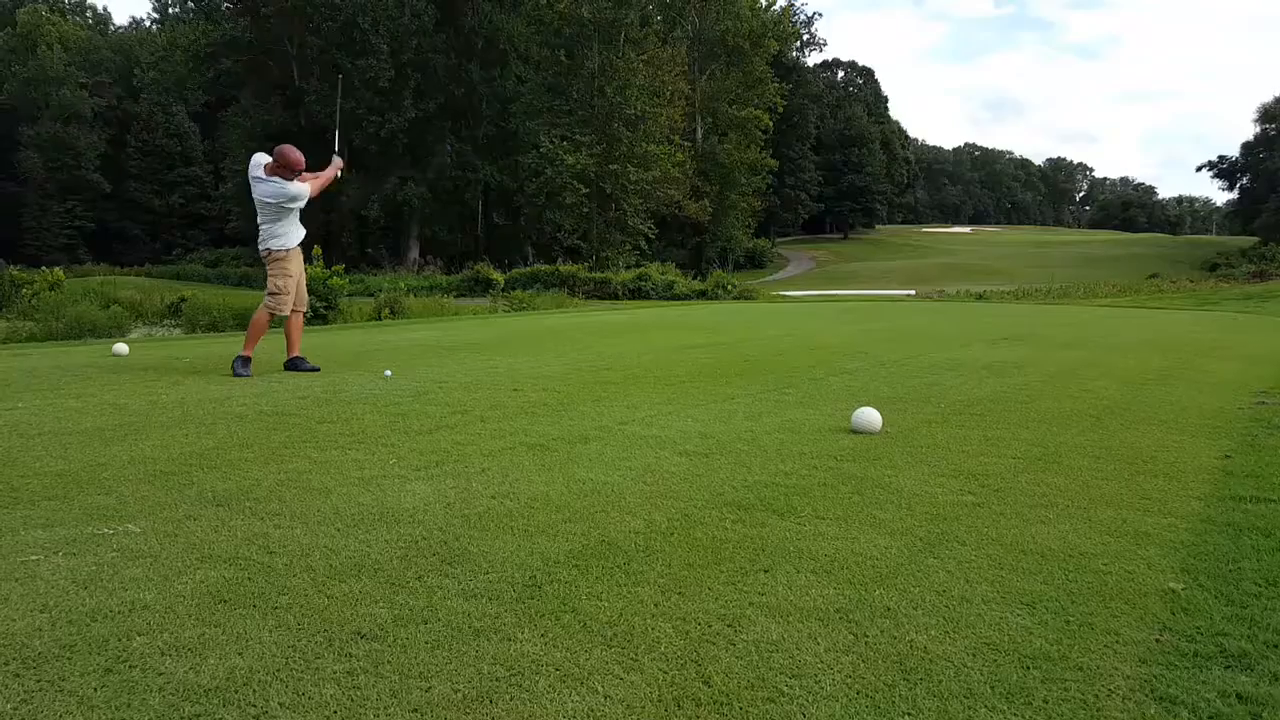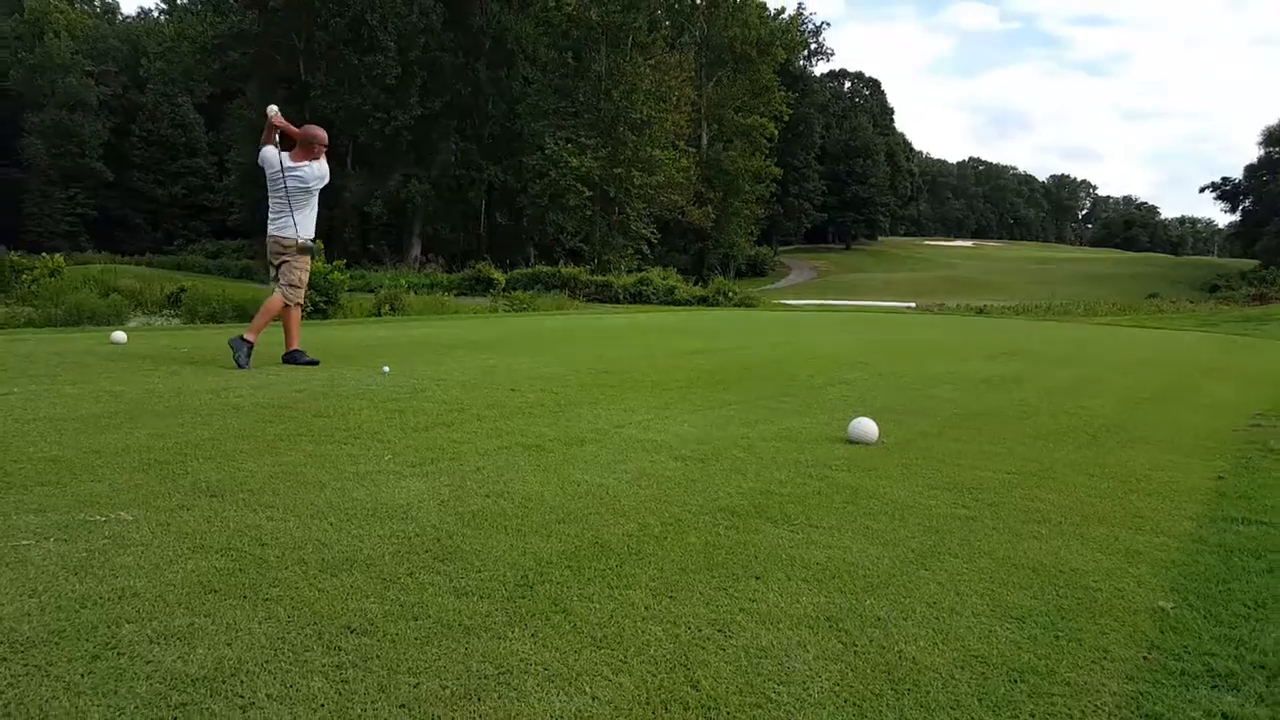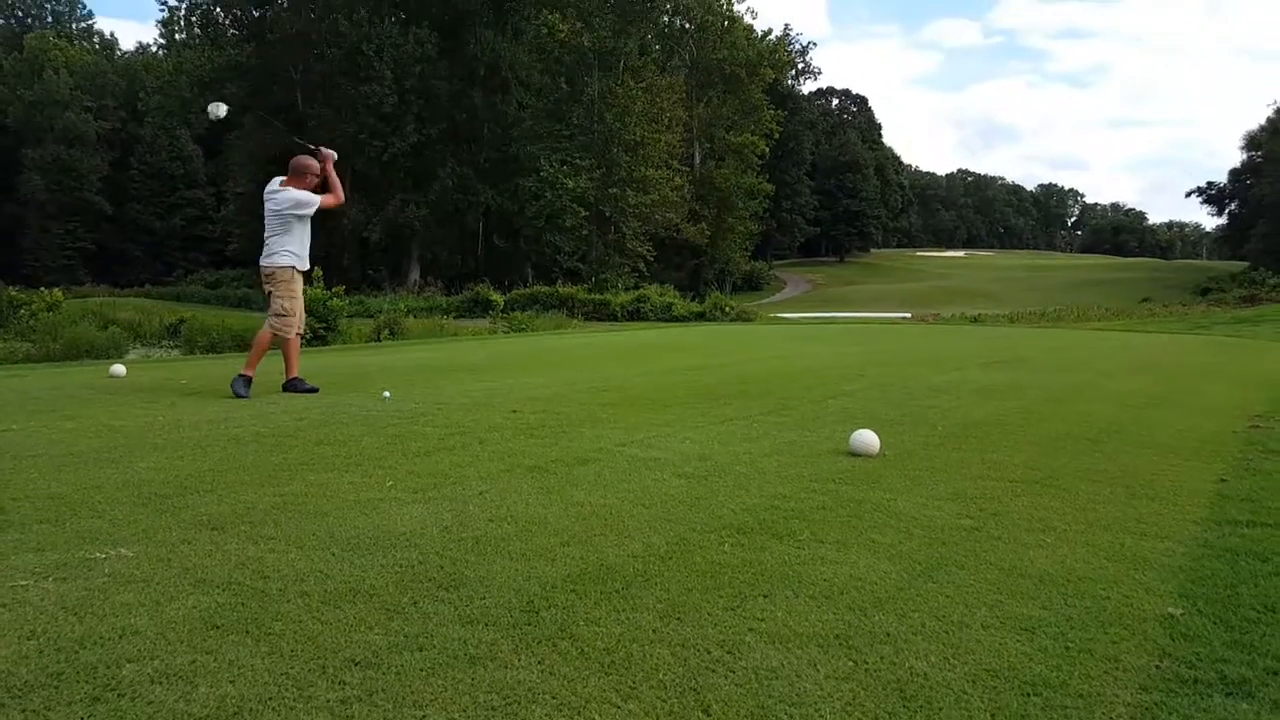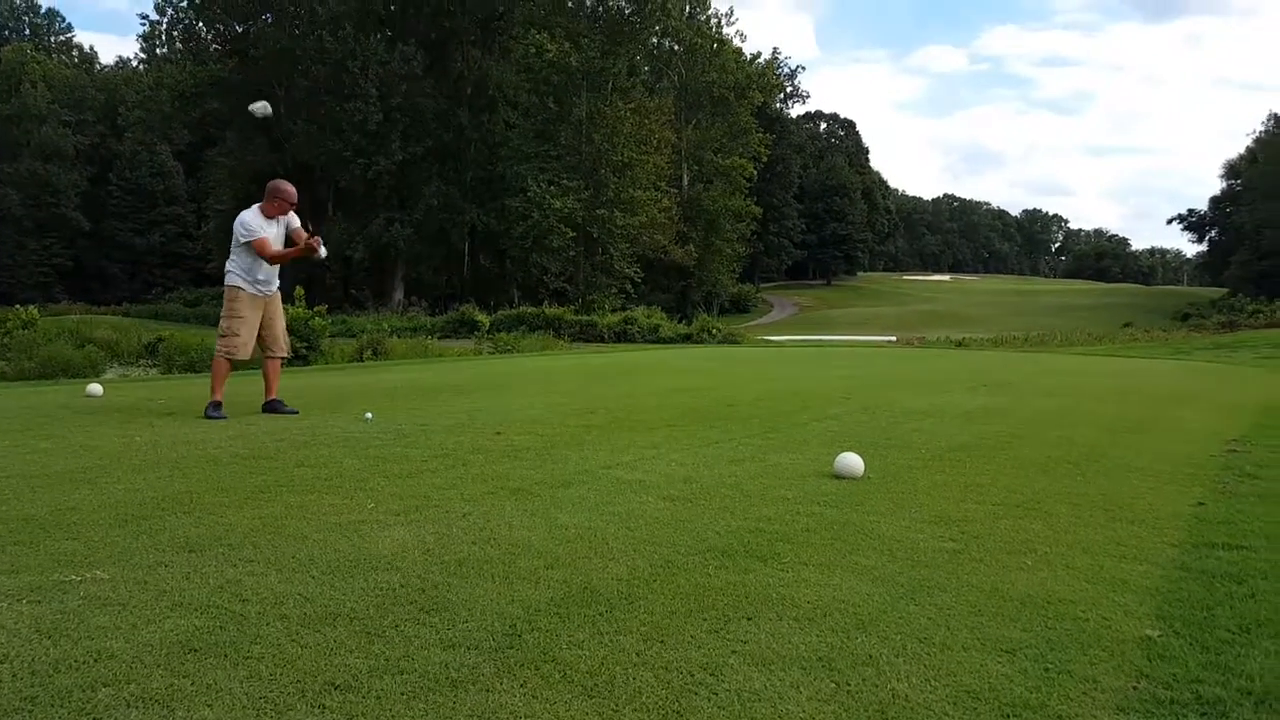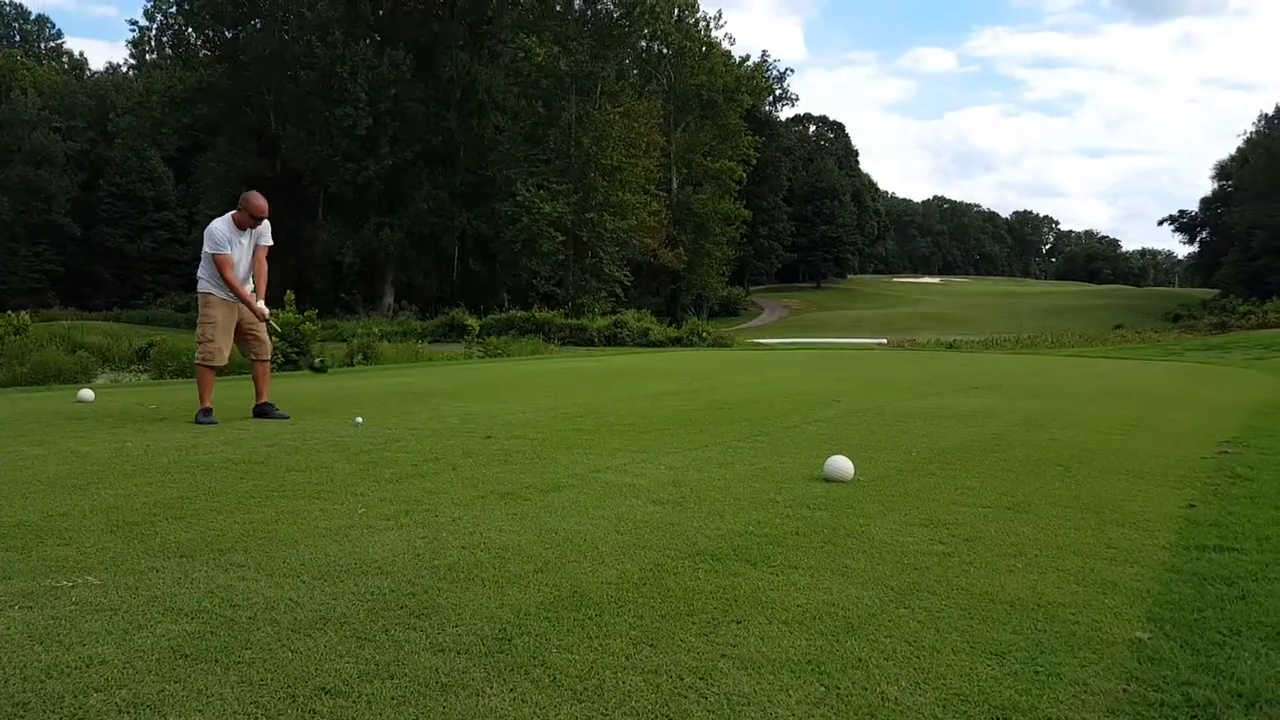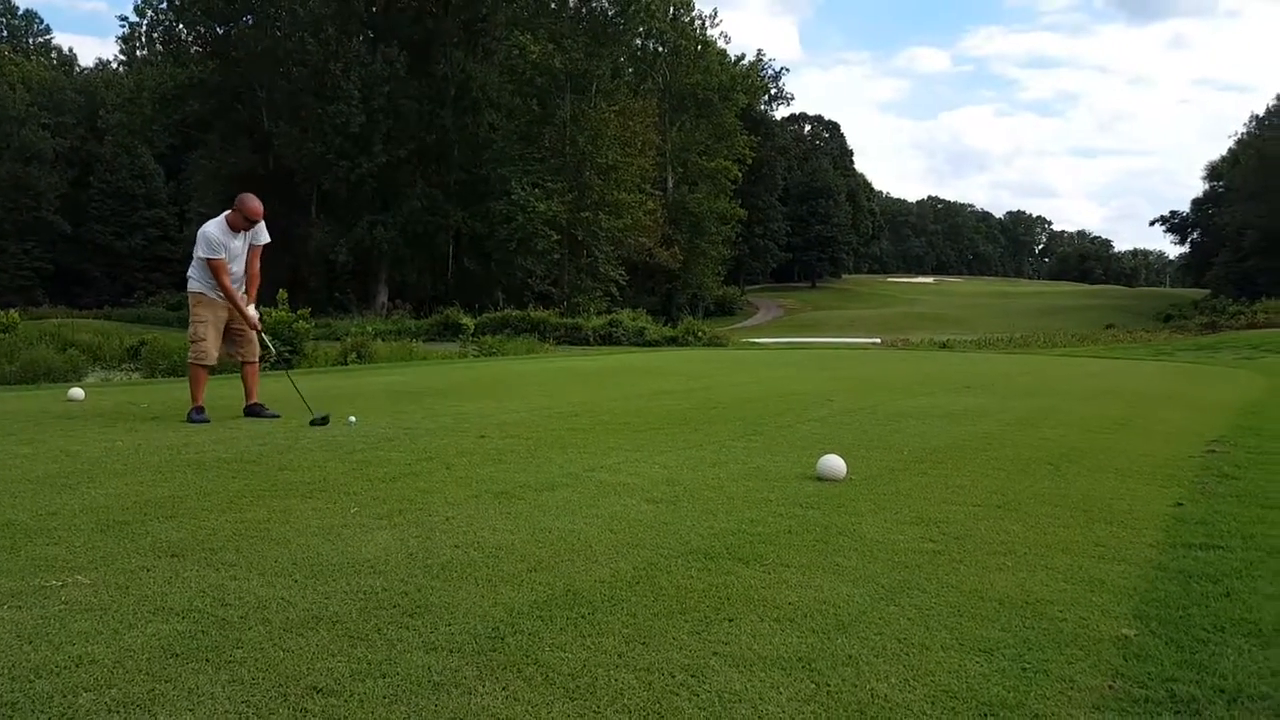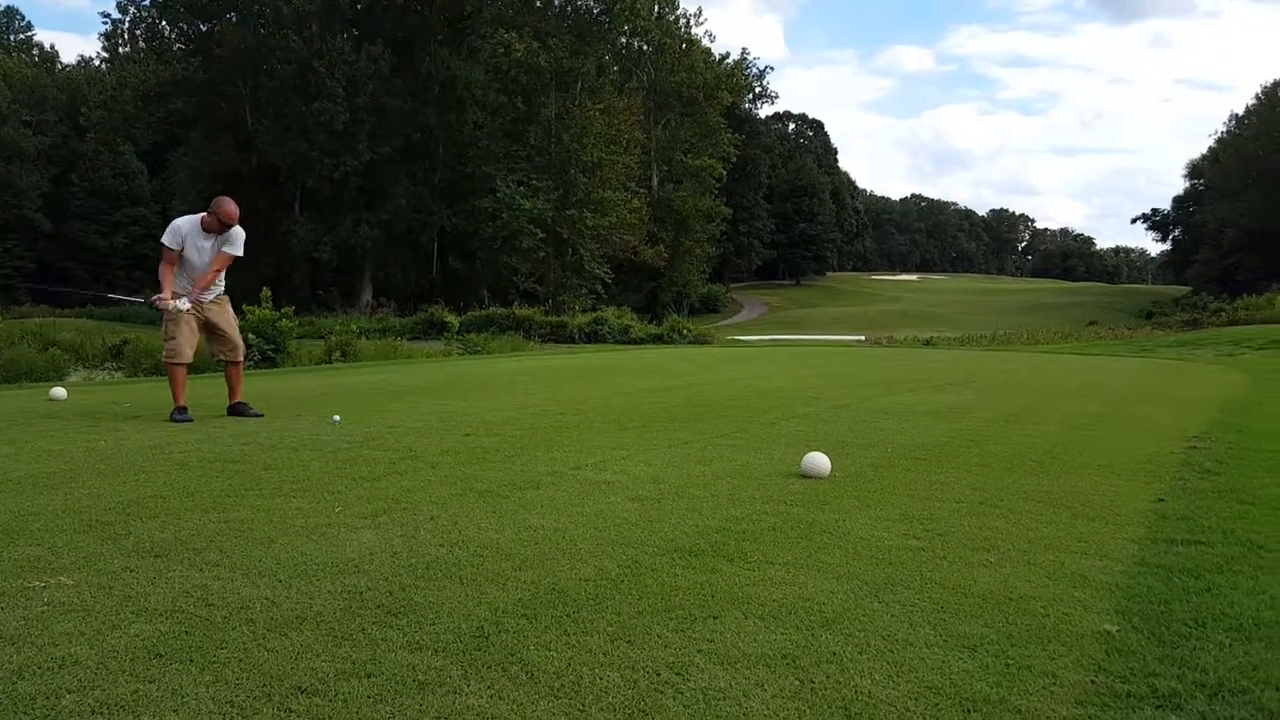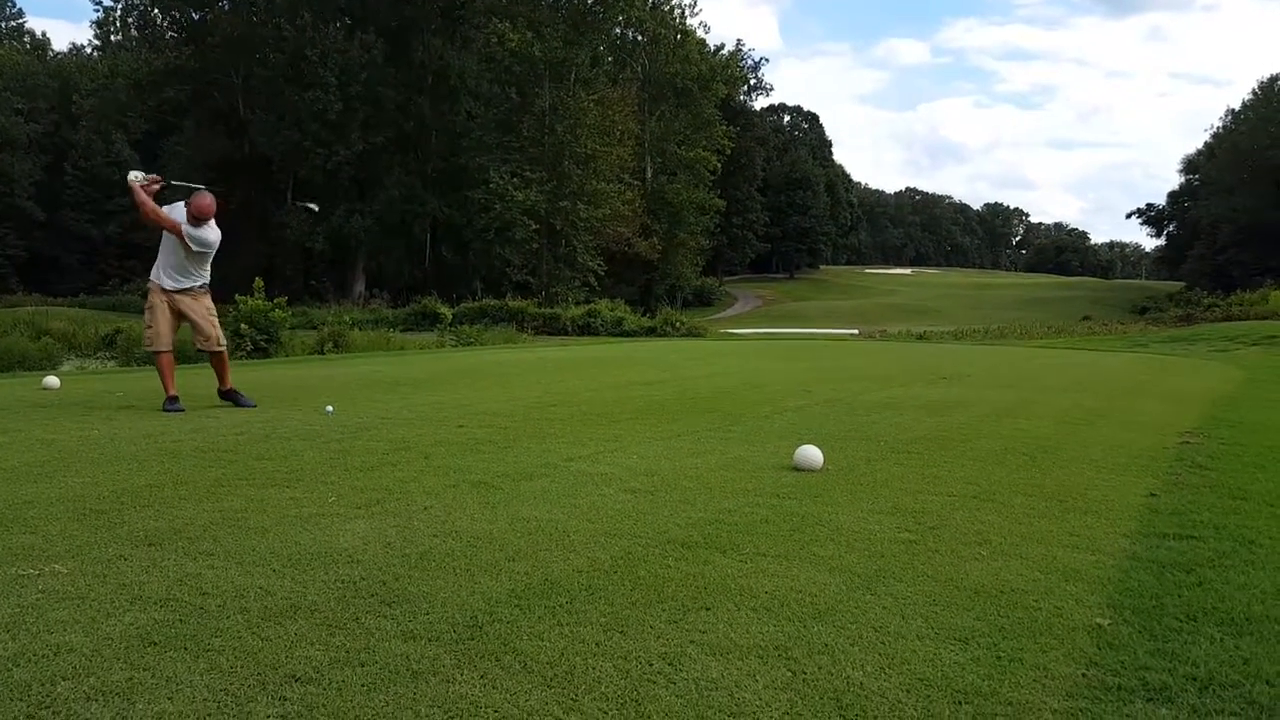
dt=0.4s
person 1, frame 1
left shoulder: (259, 160)
right shoulder: (285, 191)
left elbow: (302, 180)
right elbow: (314, 188)
left wrist: (319, 175)
right wrist: (334, 166)
left hip: (289, 247)
right hip: (281, 250)
left knee: (297, 304)
right knee: (275, 303)
left ankle: (293, 357)
right ankle: (244, 358)
person 1, frame 2
left shoulder: (272, 159)
right shoulder: (318, 171)
left elbow: (267, 145)
right elbow: (320, 154)
left wrist: (272, 125)
right wrist: (286, 127)
left hip: (276, 236)
right hip: (296, 241)
left knee: (294, 295)
right knee: (286, 293)
left ankle: (292, 350)
right ankle: (246, 339)
person 1, frame 3
left shoulder: (276, 184)
right shoulder: (298, 198)
left elbow: (294, 180)
right elbow: (338, 198)
left wrist: (321, 164)
right wrist: (328, 165)
left hip: (283, 266)
right hip: (284, 267)
left knee: (294, 324)
right knee: (278, 323)
left ankle: (292, 378)
right ankle: (245, 375)
person 1, frame 4
left shoulder: (286, 218)
right shoulder: (247, 220)
left elbow: (301, 238)
right elbow: (270, 256)
left wrist: (311, 245)
right wrist: (301, 250)
left hip: (270, 291)
right hip: (241, 289)
left knee: (276, 346)
right knee: (230, 345)
left ankle: (271, 399)
right ankle: (215, 401)
person 1, frame 5
left shoulder: (263, 226)
right shoulder: (217, 230)
left elbow: (260, 262)
right elbow: (227, 275)
left wrist: (260, 300)
right wrist: (253, 306)
left hip: (247, 296)
right hip: (216, 295)
left knee: (261, 347)
right knee: (211, 351)
left ankle: (262, 403)
right ankle: (205, 408)
person 1, frame 6
left shoulder: (257, 226)
right shoulder: (210, 233)
left elbow: (253, 265)
right elbow: (222, 279)
left wrist: (251, 304)
right wrist: (245, 314)
left hip: (237, 294)
right hip: (206, 294)
left knee: (250, 348)
right knee: (203, 351)
left ankle: (252, 404)
right ankle: (197, 407)
person 1, frame 7
left shoulder: (236, 234)
right shoulder: (180, 227)
left elbow: (214, 270)
right elbow: (168, 264)
left wrist: (192, 296)
right wrist: (167, 292)
left hip: (215, 296)
right hip: (180, 294)
left knee: (234, 347)
right knee: (177, 350)
left ankle: (235, 403)
right ankle: (179, 406)
person 1, frame 8
left shoulder: (210, 236)
right shoulder: (178, 208)
left elbow: (159, 219)
right elbow: (154, 218)
left wrist: (138, 190)
right wrist: (147, 194)
left hip: (193, 291)
right hip: (160, 287)
left knee: (213, 339)
right knee: (159, 340)
left ankle: (226, 388)
right ankle: (171, 395)
